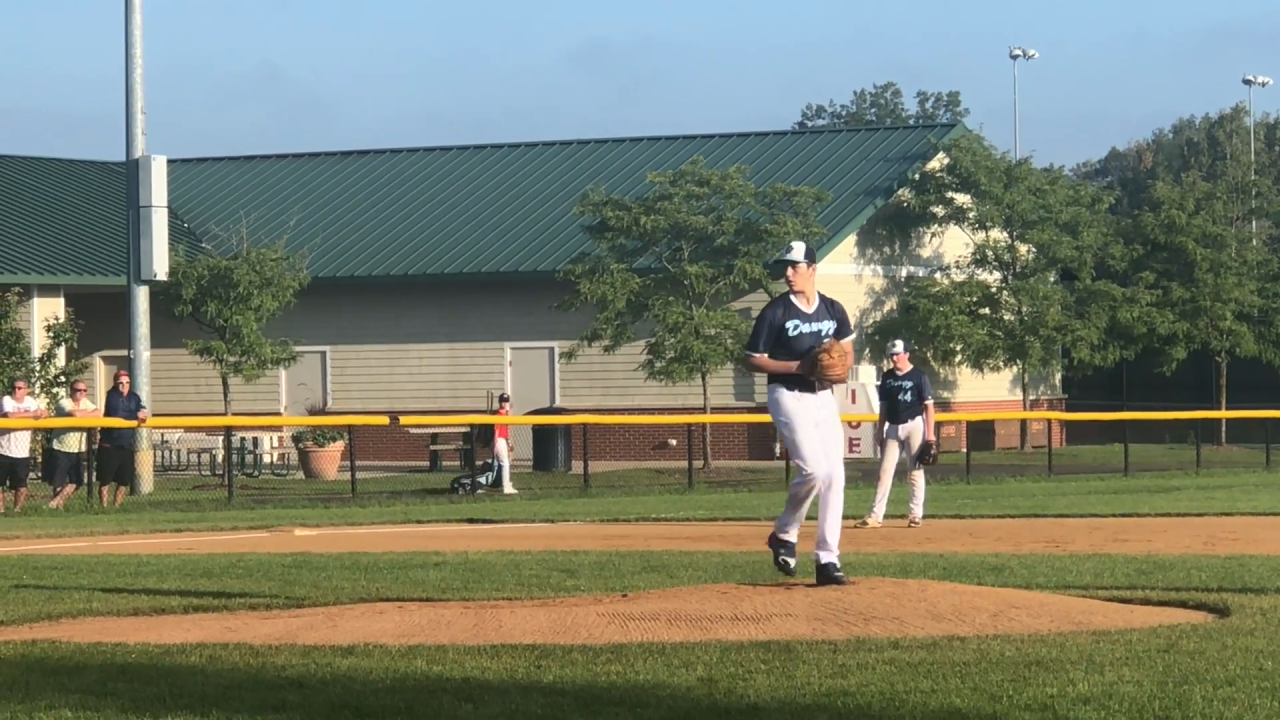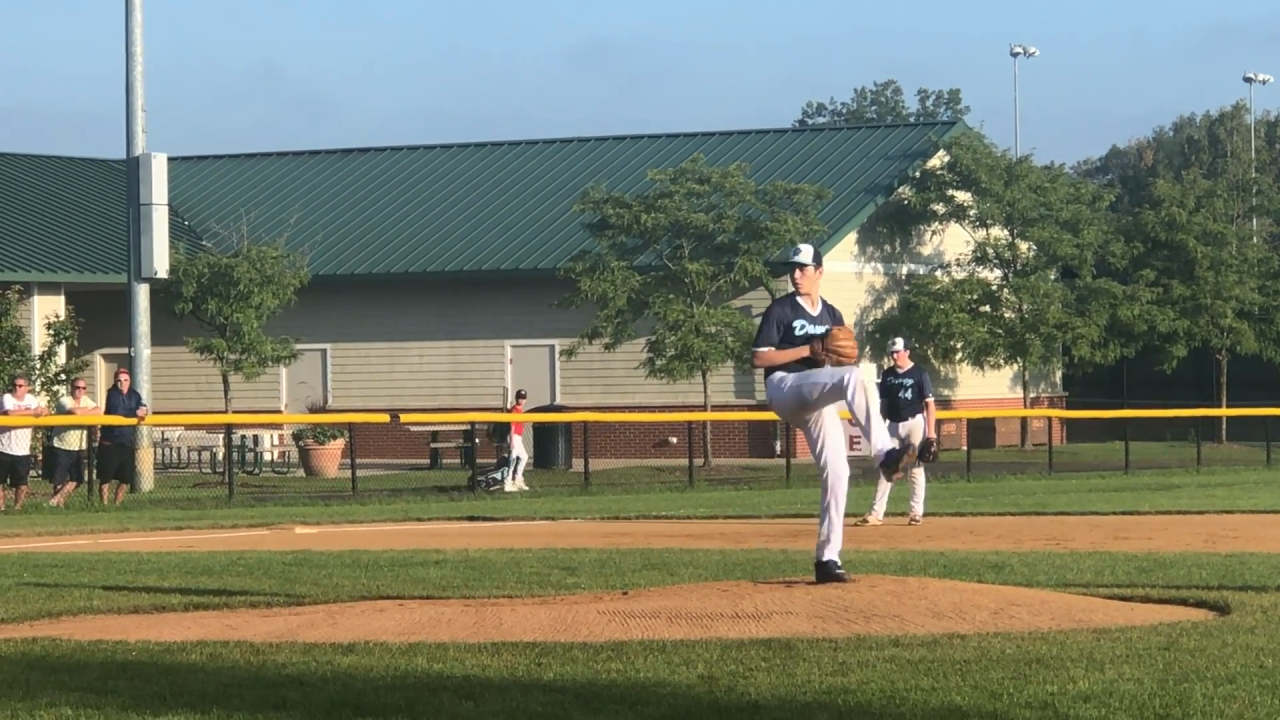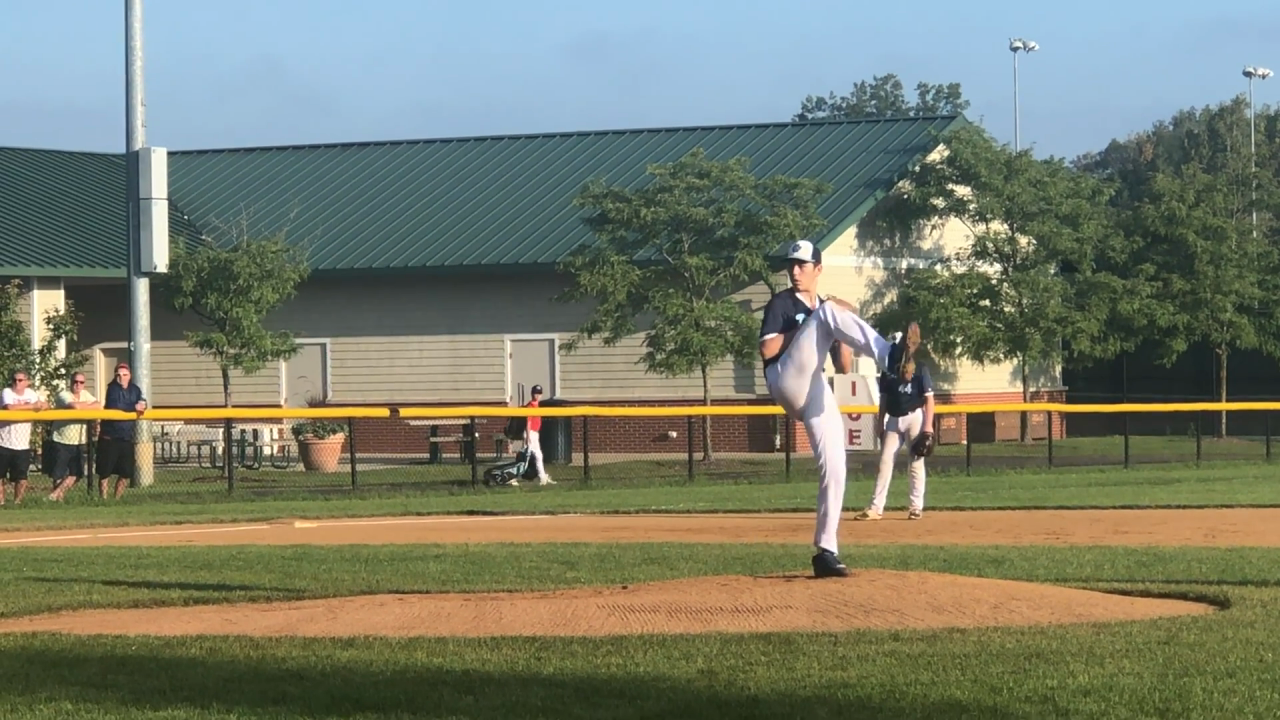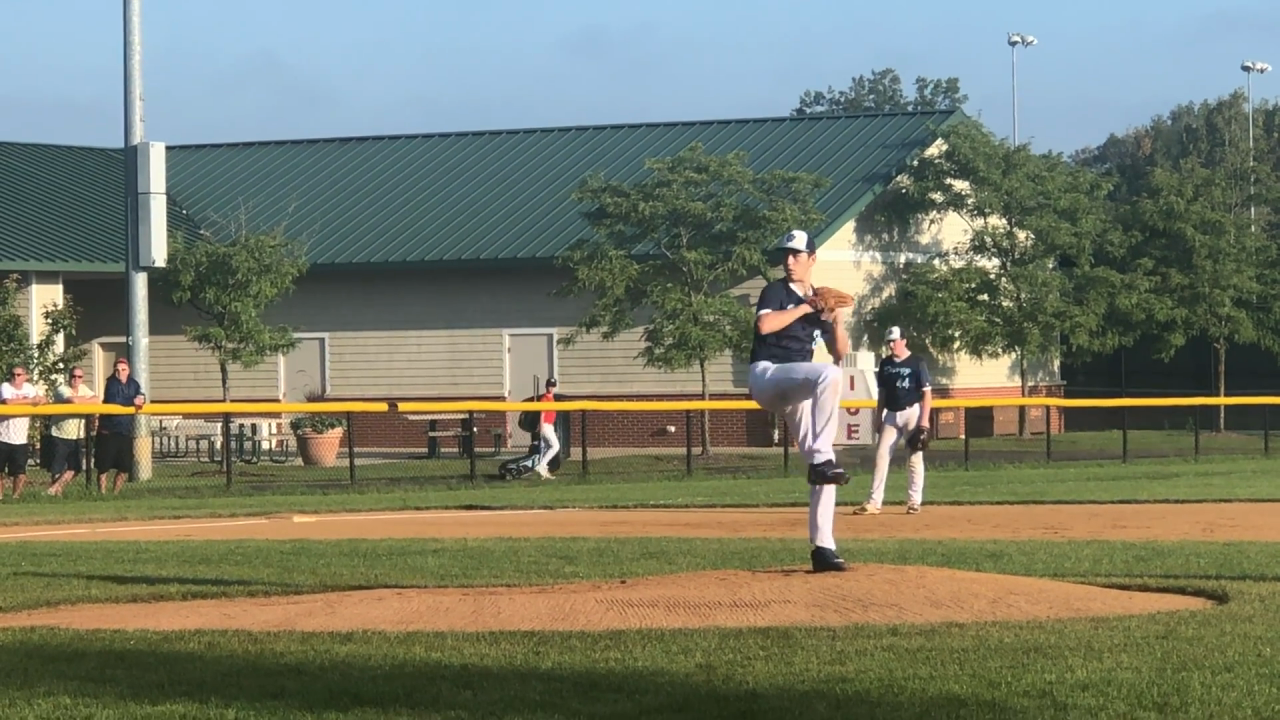
dt=0.2s
person 1, frame 1
left shoulder: (833, 310)
right shoulder: (774, 311)
left elbow: (847, 355)
right elbow: (753, 360)
right wrist: (797, 366)
left hip: (823, 398)
right hip: (788, 396)
left knee: (834, 478)
right knee: (814, 471)
left ankle: (827, 560)
right ankle: (784, 535)
person 1, frame 2
left shoulder: (832, 314)
right shoulder: (779, 310)
right elbow: (759, 358)
right wrist: (808, 349)
left hip: (825, 397)
right hip: (785, 389)
left knee: (837, 473)
right knee: (852, 379)
left ankle: (828, 558)
right ankle: (885, 453)
person 1, frame 3
left shoulder: (827, 307)
right shoulder: (780, 303)
left elbow: (844, 366)
right elbow: (767, 349)
left wrist: (842, 337)
right wrist: (819, 326)
left hip: (816, 388)
right hip: (786, 380)
left knee: (834, 467)
right knee: (831, 311)
left ankle: (826, 551)
right ankle: (892, 356)
person 1, frame 4
right shoulder: (775, 291)
left elbow: (841, 352)
right elbow: (764, 326)
left wrist: (835, 320)
right wrist: (805, 307)
left hip: (800, 389)
right hip: (767, 377)
right knee: (830, 377)
left ankle: (823, 547)
right ankle: (823, 461)
